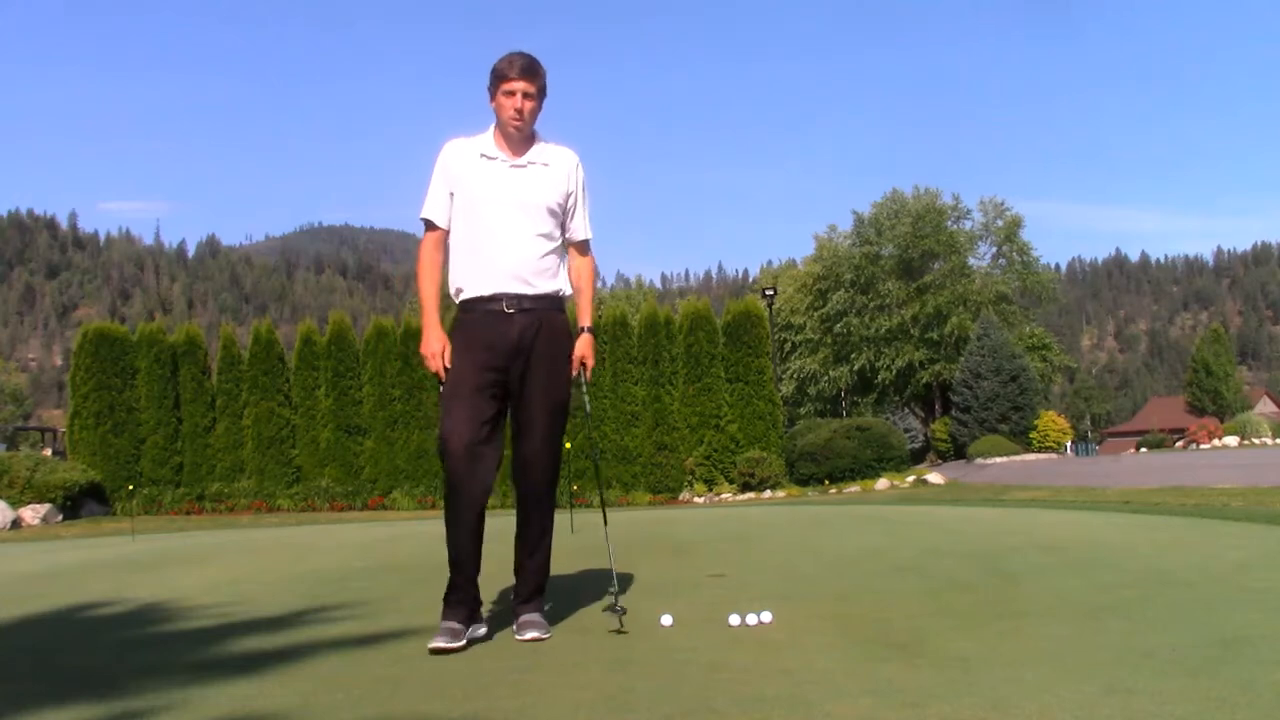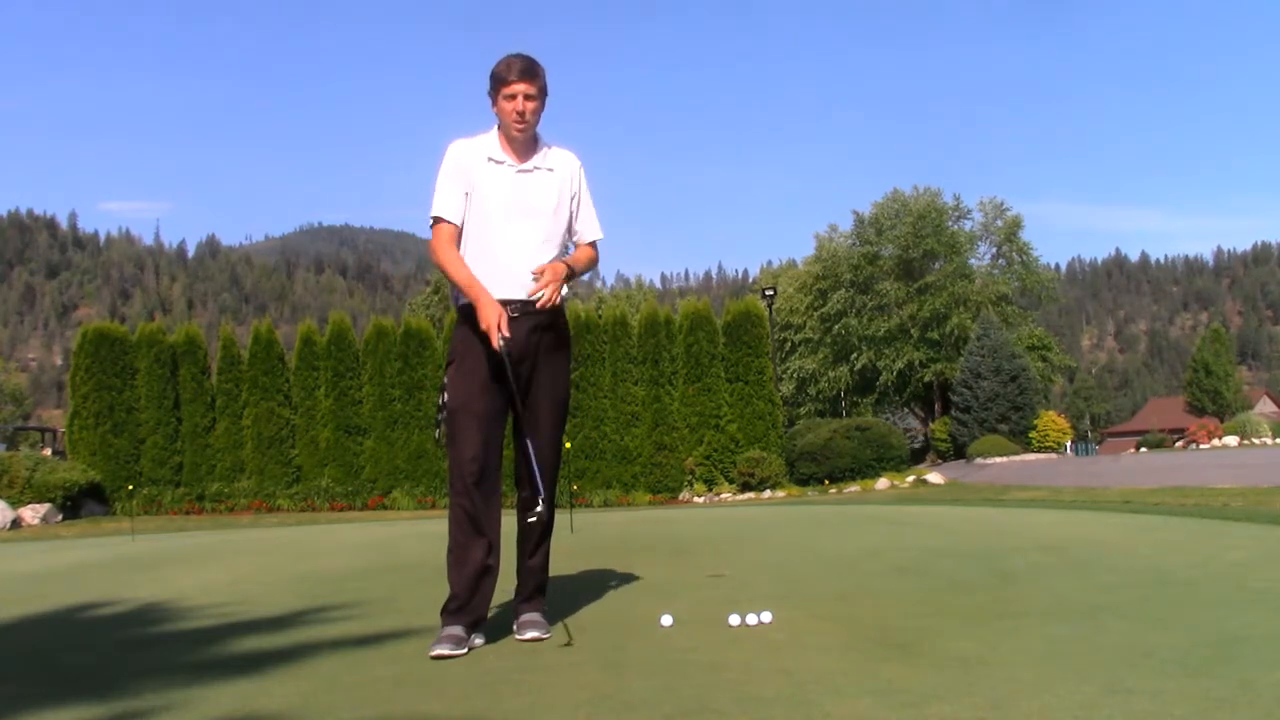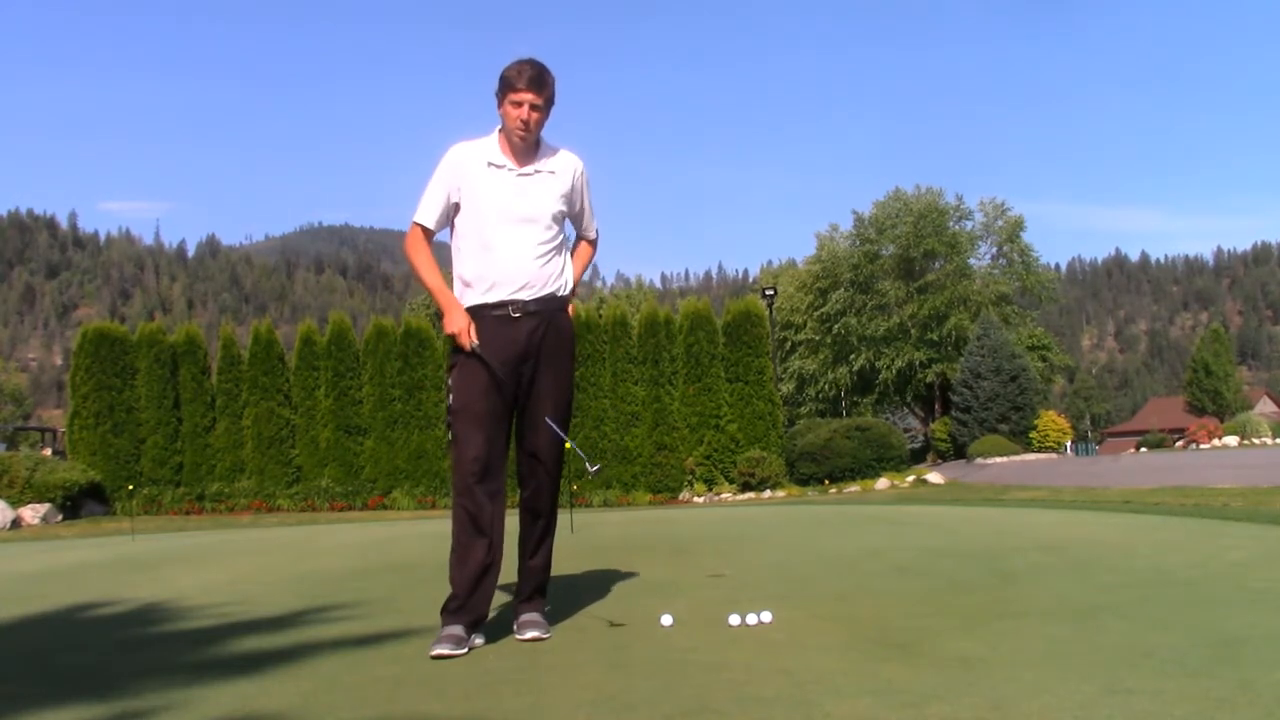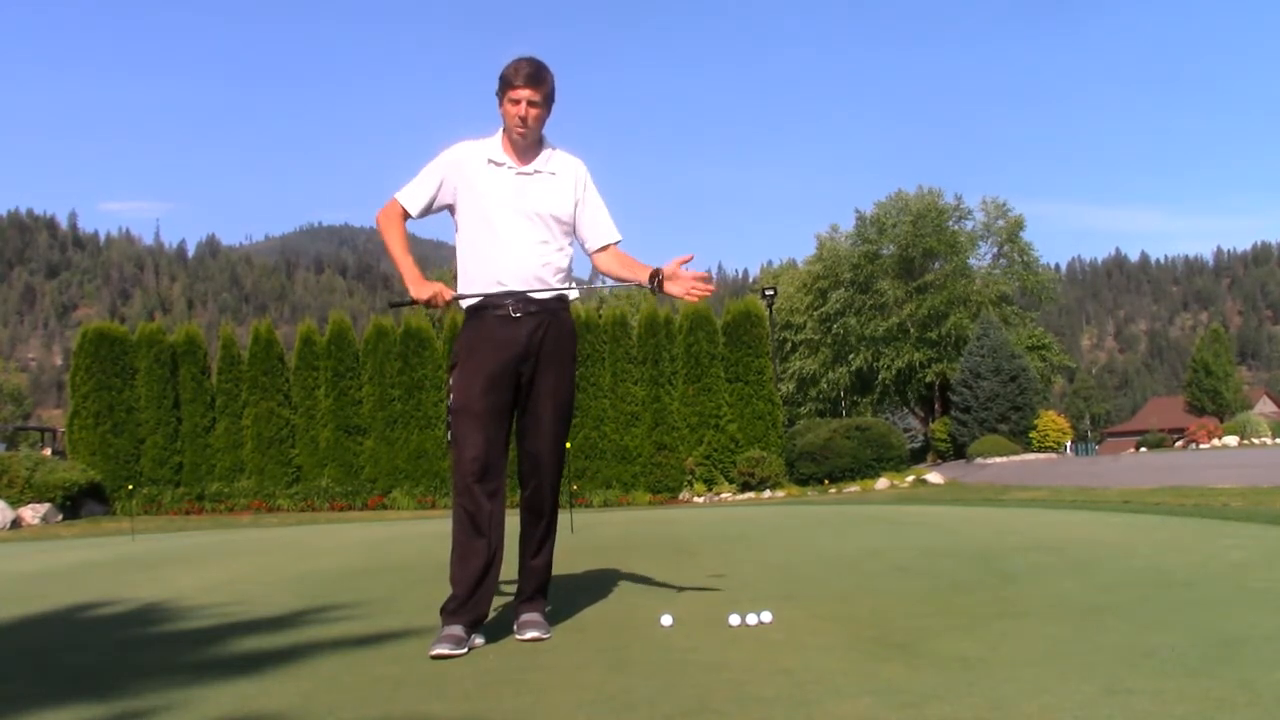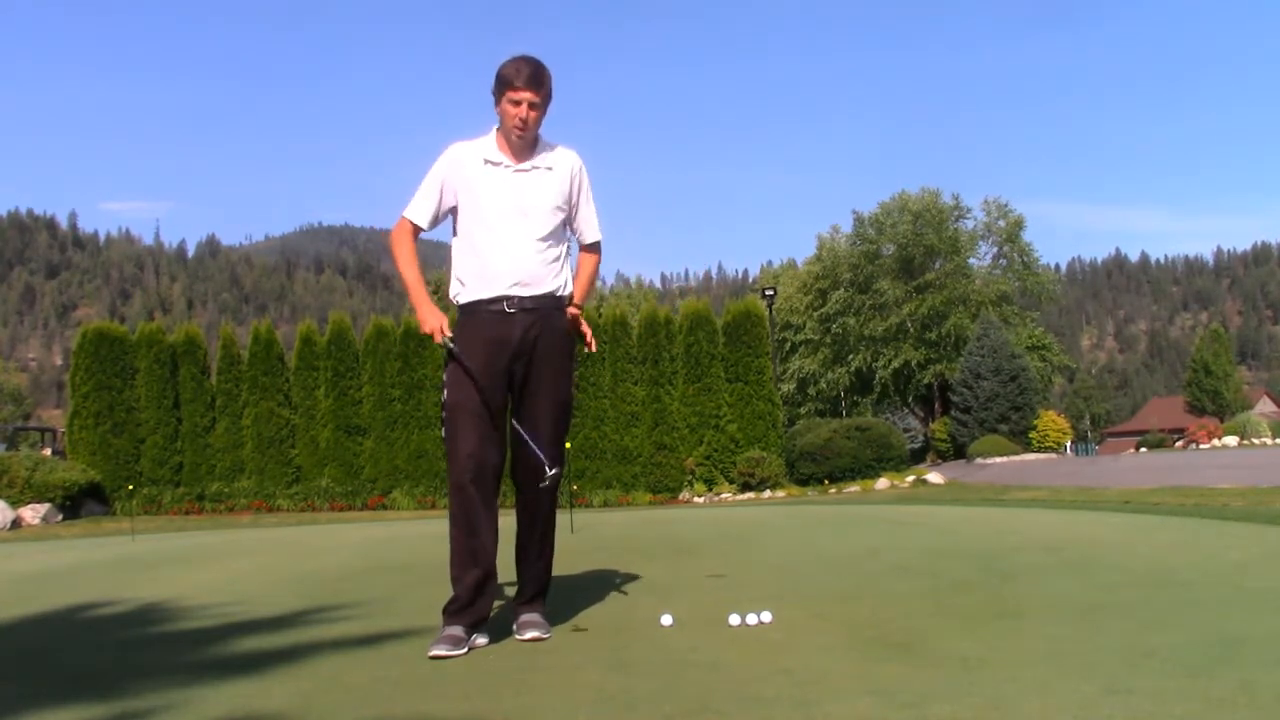
dt=1s
person 1, frame 1
left shoulder: (565, 163)
right shoulder: (457, 156)
left elbow: (581, 253)
right elbow: (433, 244)
left wrist: (584, 329)
right wrist: (431, 326)
left hip: (544, 322)
right hip: (477, 320)
left knee: (538, 464)
right knee: (462, 450)
left ankle: (530, 602)
right ankle: (461, 607)
person 1, frame 2
left shoulder: (567, 165)
right shoulder: (463, 155)
left elbow: (589, 246)
right elbow: (443, 241)
left wrist: (563, 266)
right wrist: (482, 299)
left hip: (546, 325)
right hip: (480, 324)
left knee: (540, 465)
right knee: (472, 465)
left ankle: (531, 602)
right ankle: (463, 615)
person 1, frame 3
left shoulder: (569, 168)
right shoulder: (462, 160)
left elbow: (587, 236)
right elbow: (417, 237)
left wrist: (569, 287)
right wrist: (450, 305)
left hip: (548, 326)
right hip: (481, 325)
left knee: (542, 466)
right knee: (476, 467)
left ankle: (531, 602)
right ankle: (464, 614)
person 1, frame 4
left shoulder: (572, 171)
right shoulder: (463, 160)
left elbow: (603, 251)
right elbow: (391, 214)
left wrist: (655, 277)
right wrist: (414, 280)
left hip: (550, 326)
right hip: (487, 324)
left knee: (543, 468)
right knee: (476, 466)
left ankle: (531, 603)
right ankle: (464, 615)
person 1, frame 5
left shoulder: (568, 165)
right shoulder: (459, 160)
left elbow: (589, 245)
right elbow: (403, 231)
left wrist: (577, 304)
right wrist: (424, 304)
left hip: (546, 324)
right hip: (479, 322)
left knee: (539, 466)
right knee: (470, 464)
left ankle: (531, 604)
right ankle: (465, 614)
